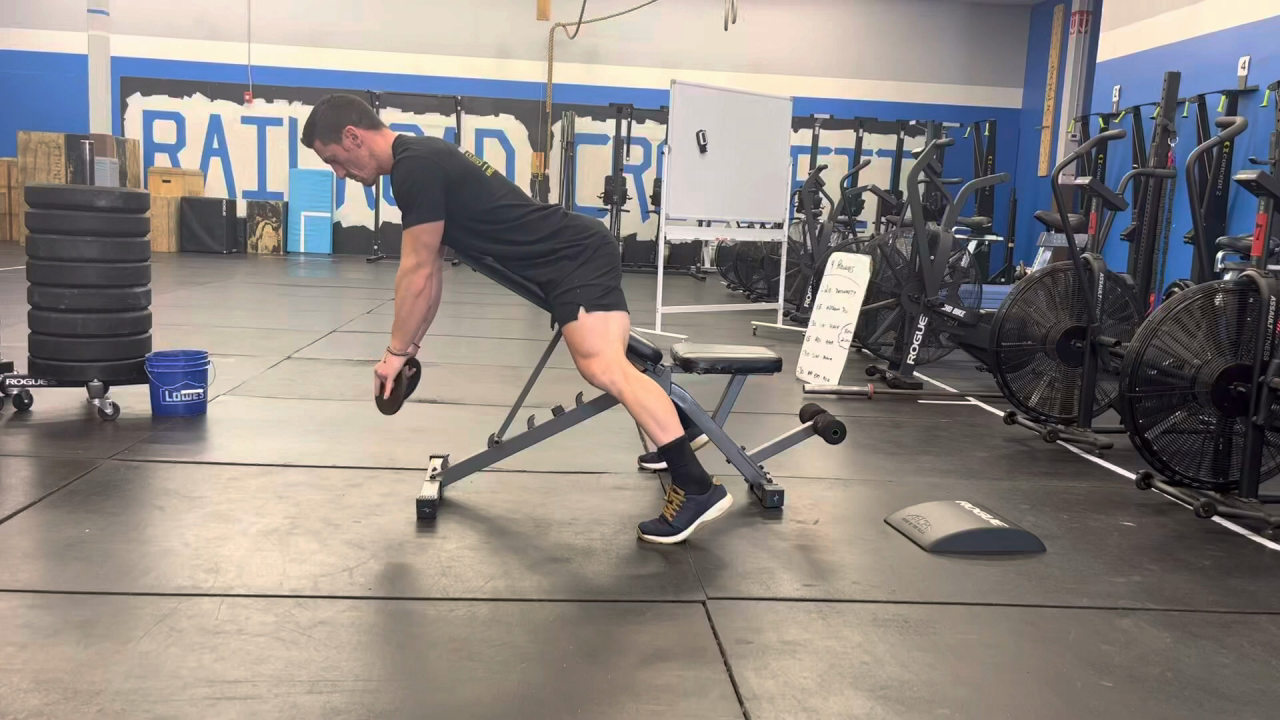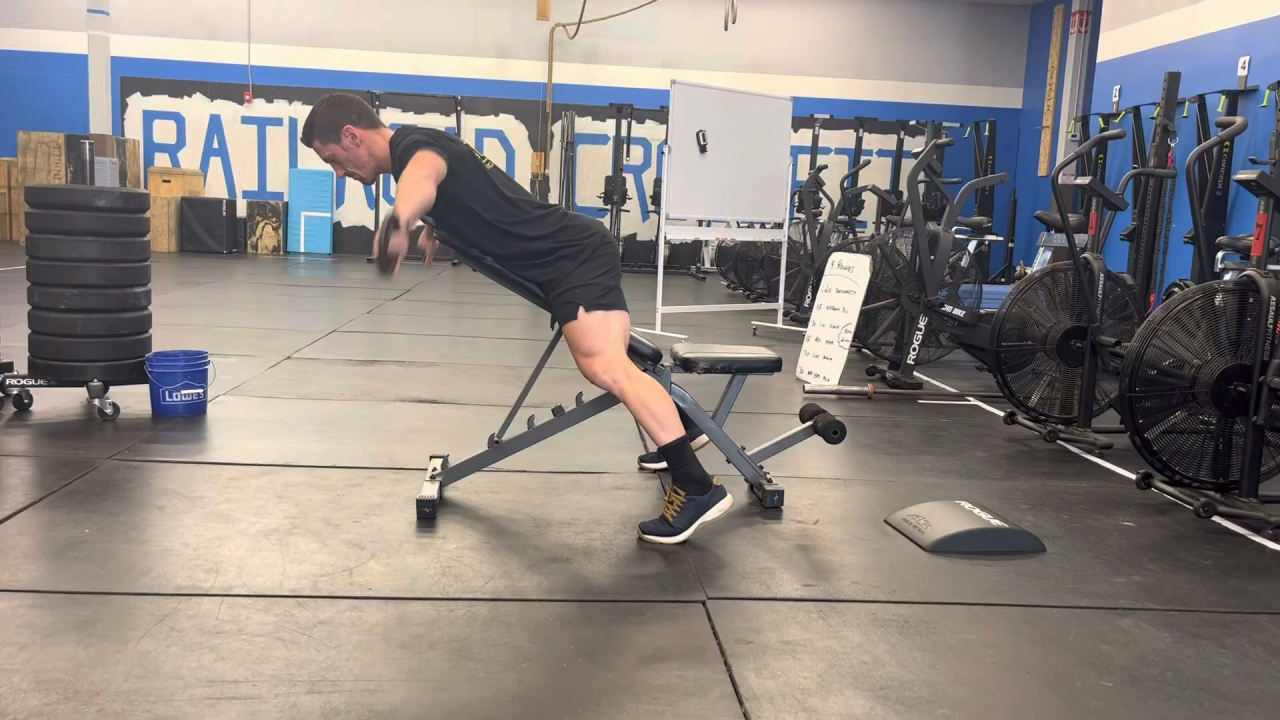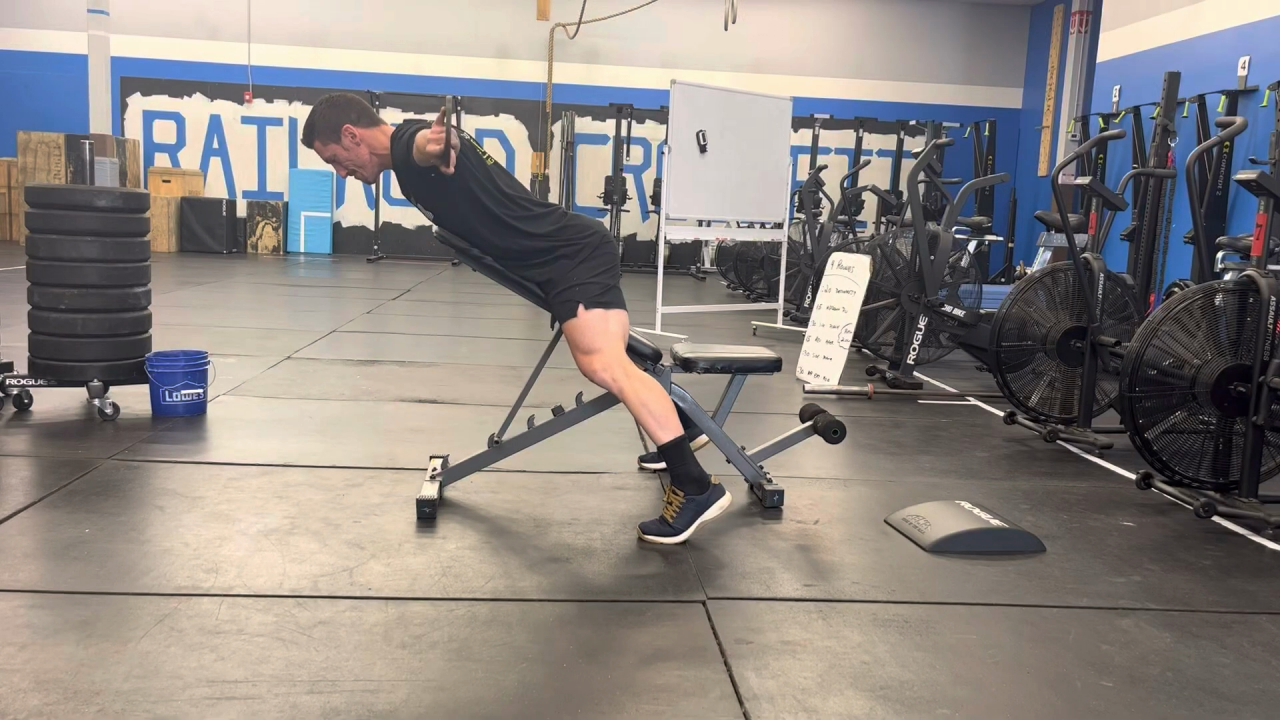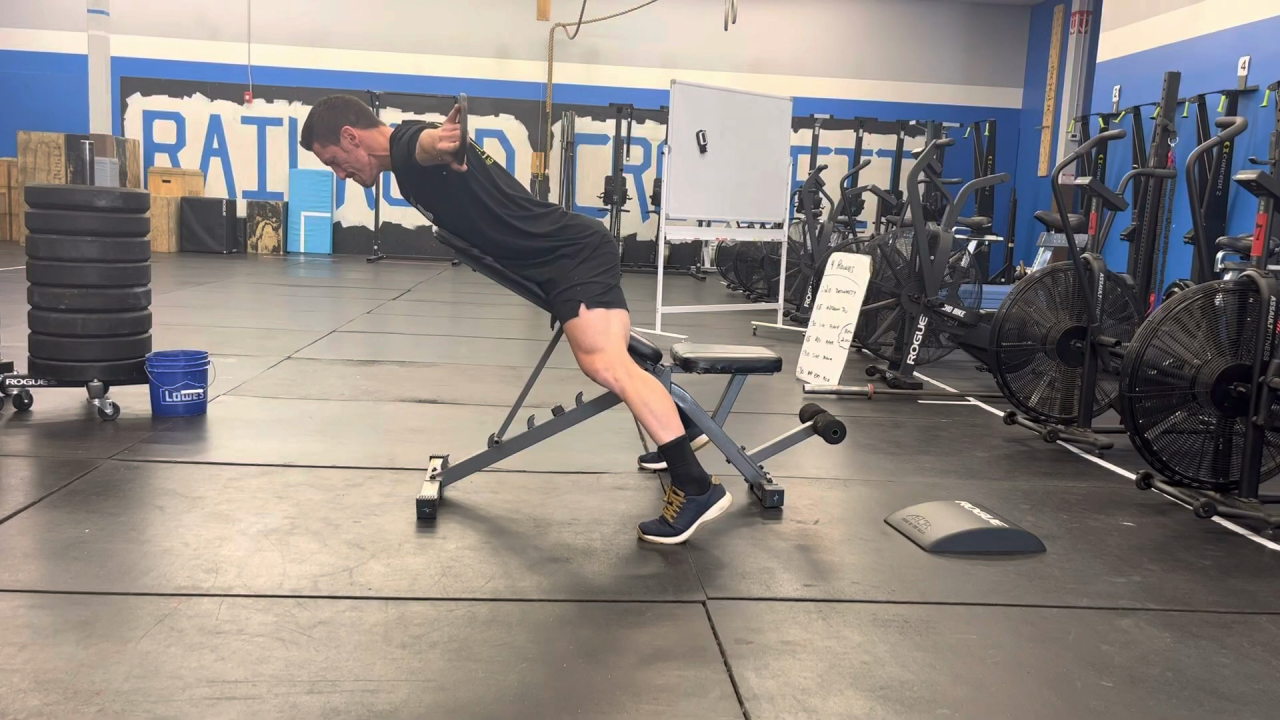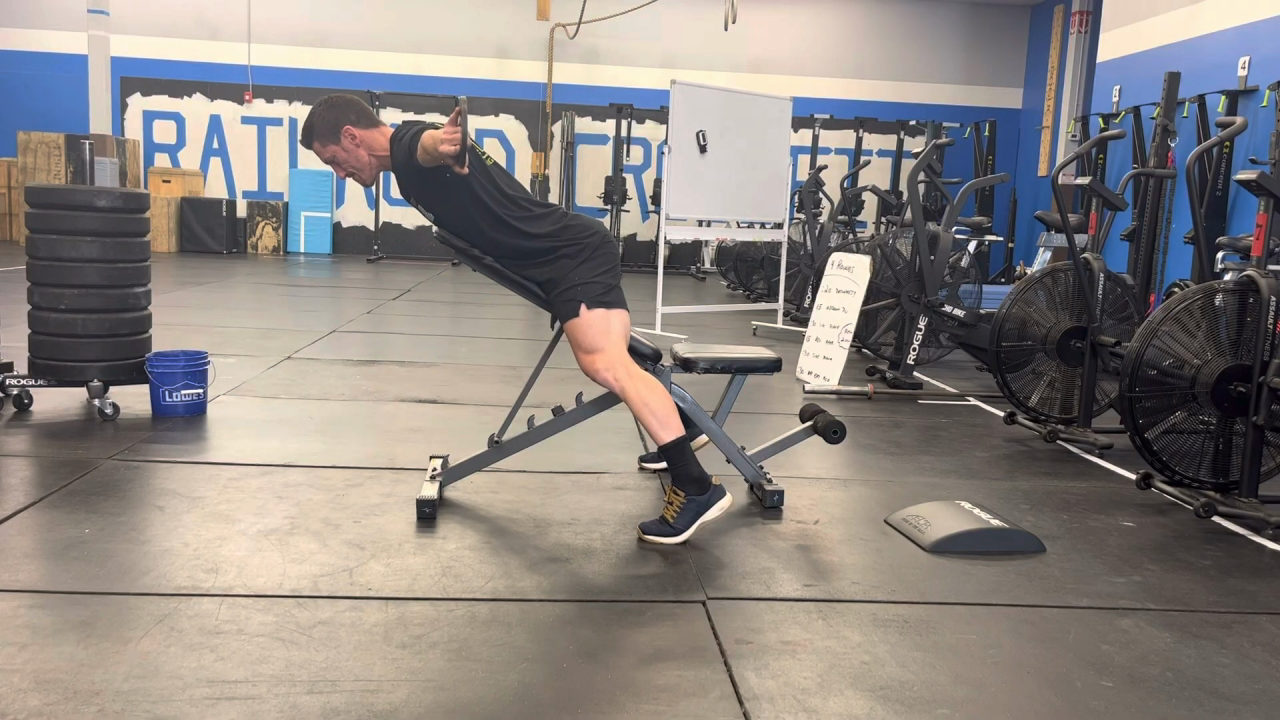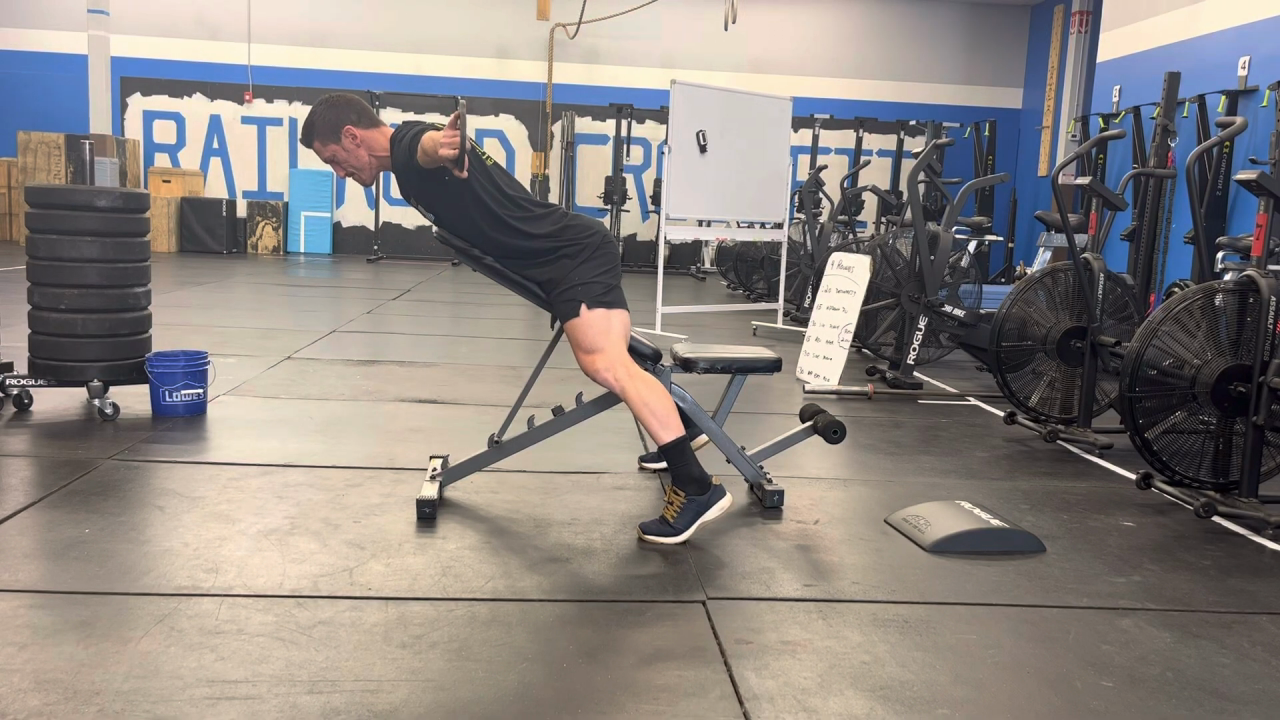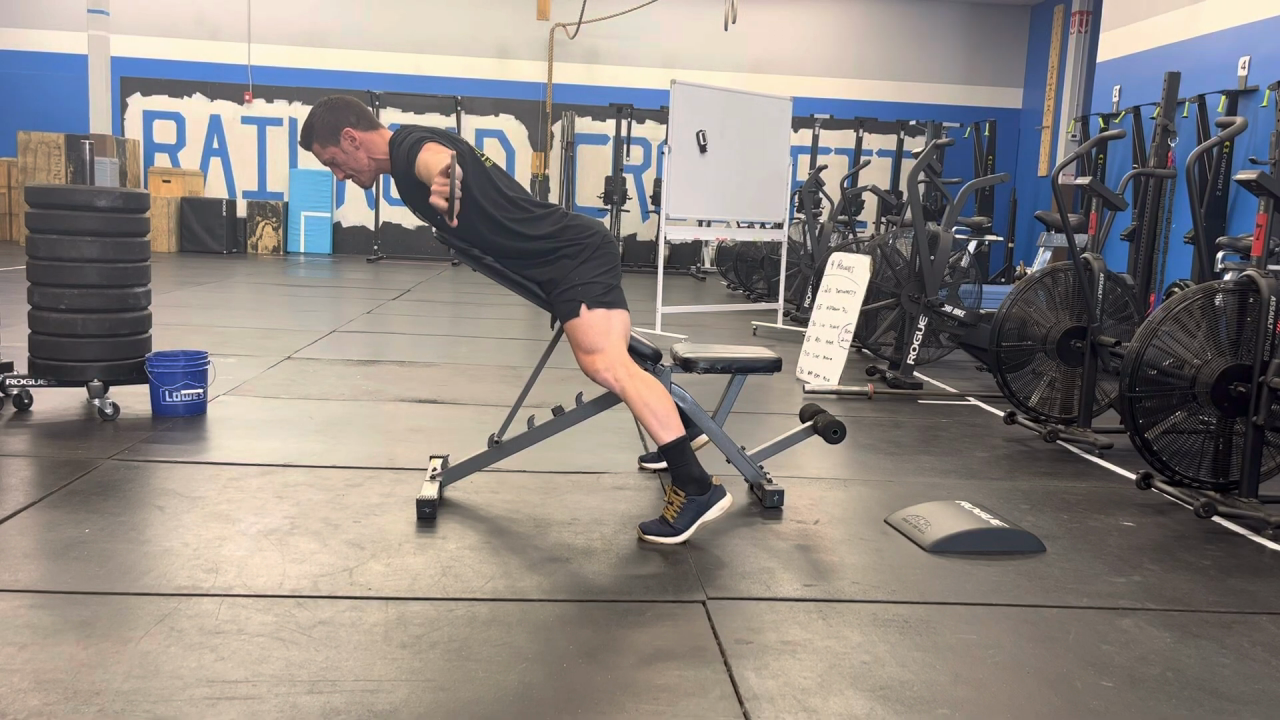
dt=0.5s
person 1, frame 1
left shoulder: (415, 167)
right shoulder: (420, 159)
left elbow: (416, 273)
right elbow: (430, 267)
left wrist: (397, 350)
right wrist: (413, 342)
left hip: (576, 256)
right hip: (574, 252)
left knee: (602, 367)
right knee: (607, 358)
left ankle: (696, 486)
right ankle: (680, 424)
person 1, frame 2
left shoulder: (412, 145)
right shoulder: (418, 151)
left elbow: (423, 176)
left wrist: (400, 219)
left hip: (575, 255)
right hip: (571, 252)
left knee: (604, 366)
right knee: (609, 358)
left ankle: (697, 487)
right ankle: (682, 426)
person 1, frame 3
left shoulder: (410, 143)
right shoulder: (409, 156)
left elbow: (431, 142)
left wrist: (439, 143)
left hip: (573, 254)
right hip: (569, 251)
left knee: (602, 364)
right knee: (607, 355)
left ankle: (695, 486)
right ankle: (681, 426)
person 1, frame 4
left shoulder: (410, 145)
right shoulder: (410, 158)
left elbow: (431, 143)
left wrist: (445, 139)
left hip: (574, 253)
right hip: (569, 252)
left knee: (604, 363)
right knee: (610, 355)
left ankle: (696, 486)
right ankle: (682, 426)
person 1, frame 5
left shoulder: (409, 144)
right shoulder: (409, 158)
left elbow: (431, 143)
left wrist: (446, 142)
left hip: (575, 253)
right hip: (570, 252)
left knee: (604, 363)
right knee: (609, 354)
left ankle: (696, 487)
right ankle: (683, 426)
person 1, frame 6
left shoulder: (409, 144)
right shoulder: (409, 158)
left elbow: (431, 144)
left wrist: (445, 144)
left hip: (574, 253)
right hip: (569, 252)
left knee: (604, 363)
right knee: (609, 355)
left ankle: (696, 487)
right ankle: (682, 426)
person 1, frame 7
left shoulder: (409, 146)
right shoulder: (409, 151)
left elbow: (436, 156)
left wrist: (443, 176)
right wrist: (452, 223)
left hip: (575, 254)
right hip: (570, 252)
left knee: (604, 363)
right knee: (610, 354)
left ankle: (696, 487)
right ankle: (681, 426)
